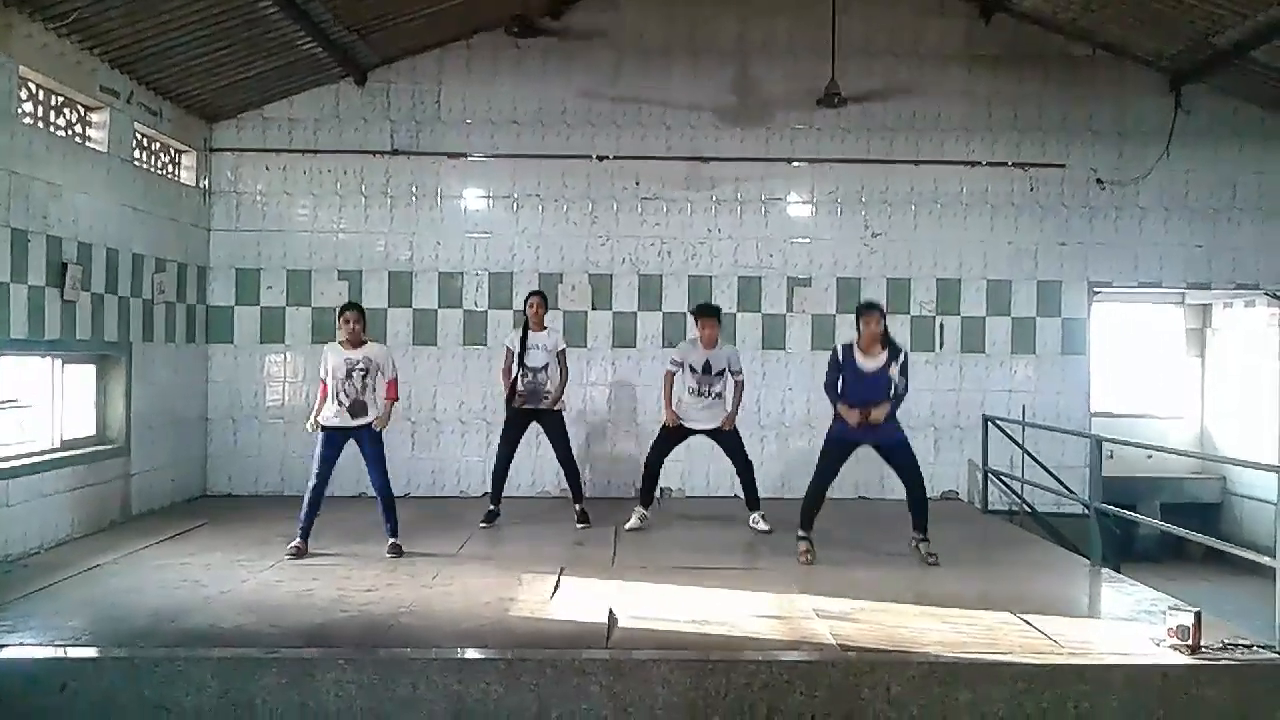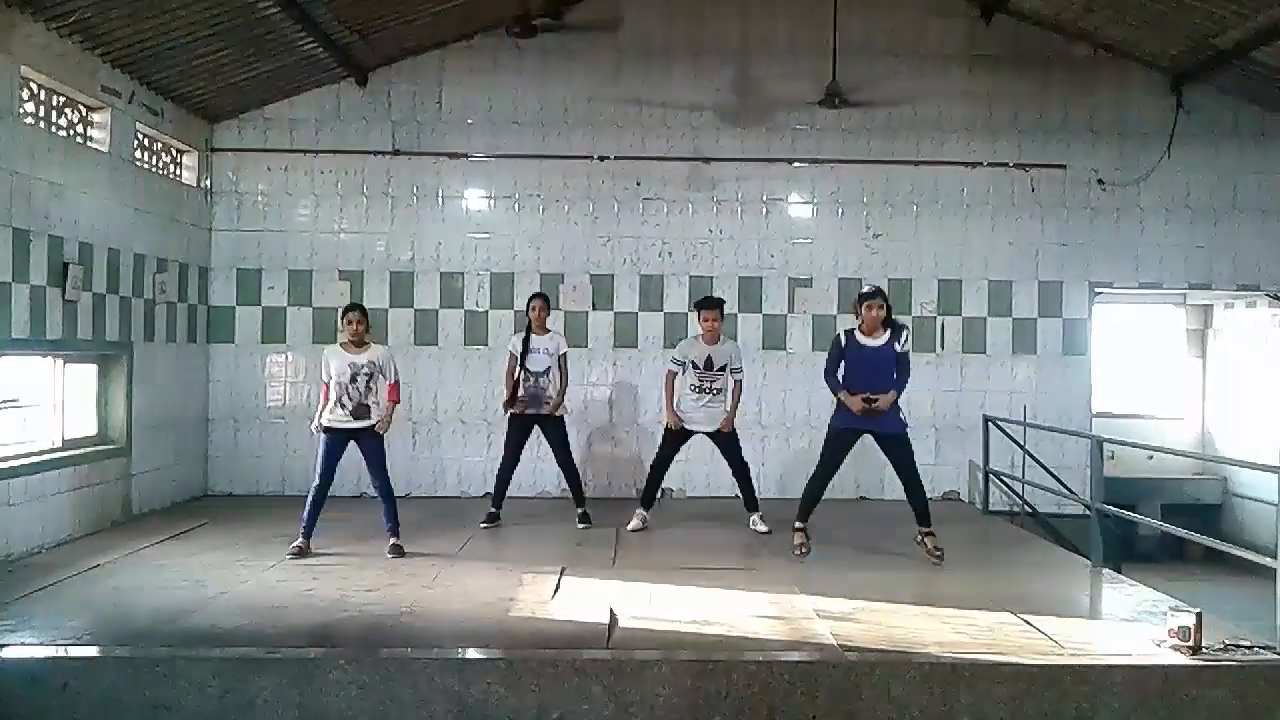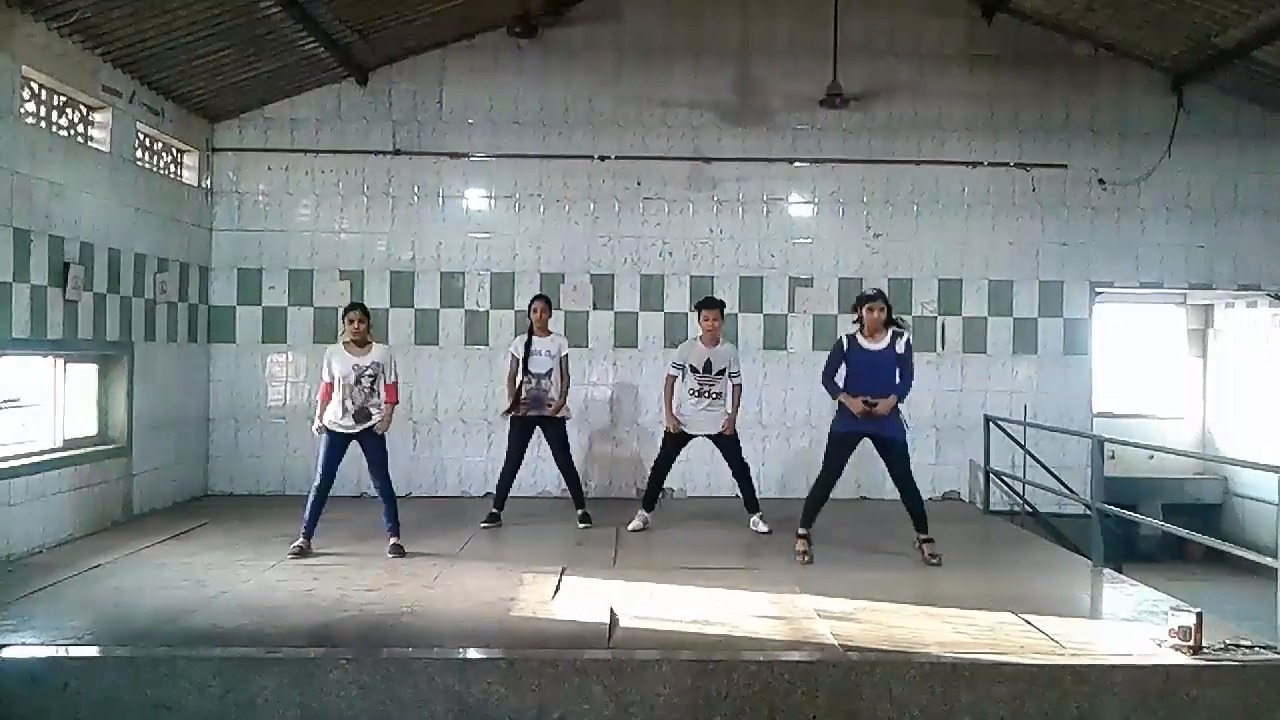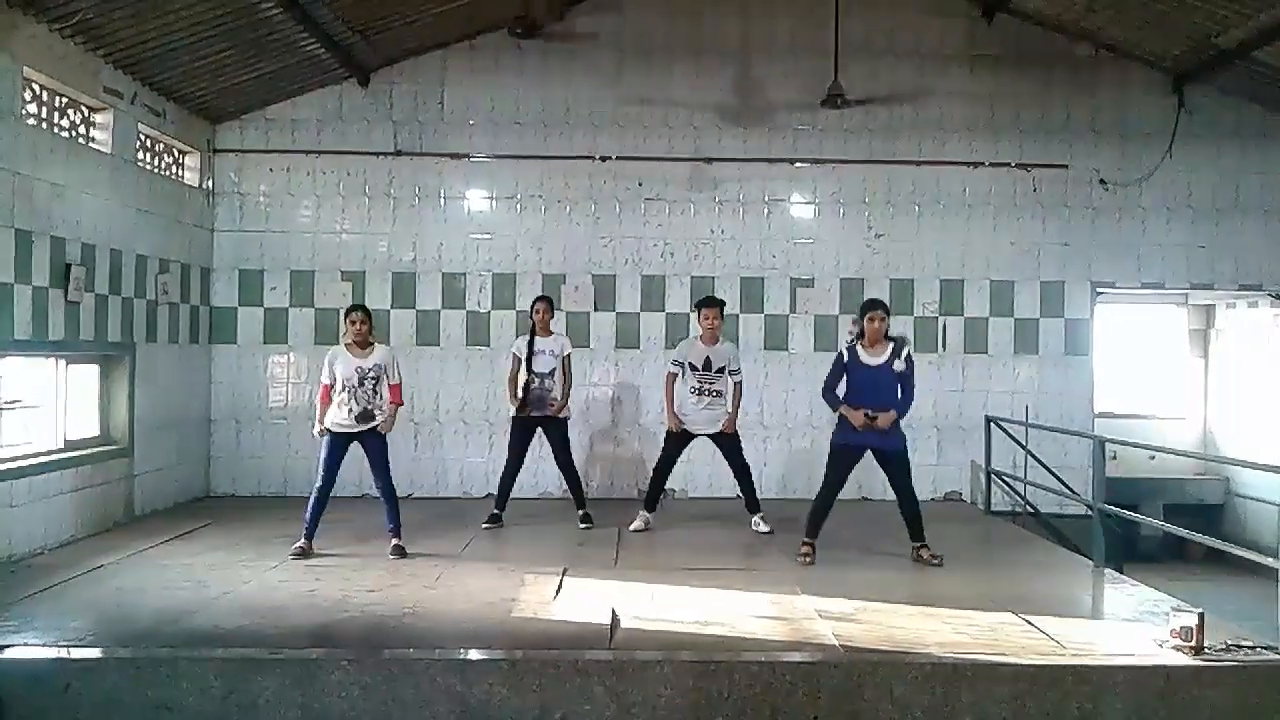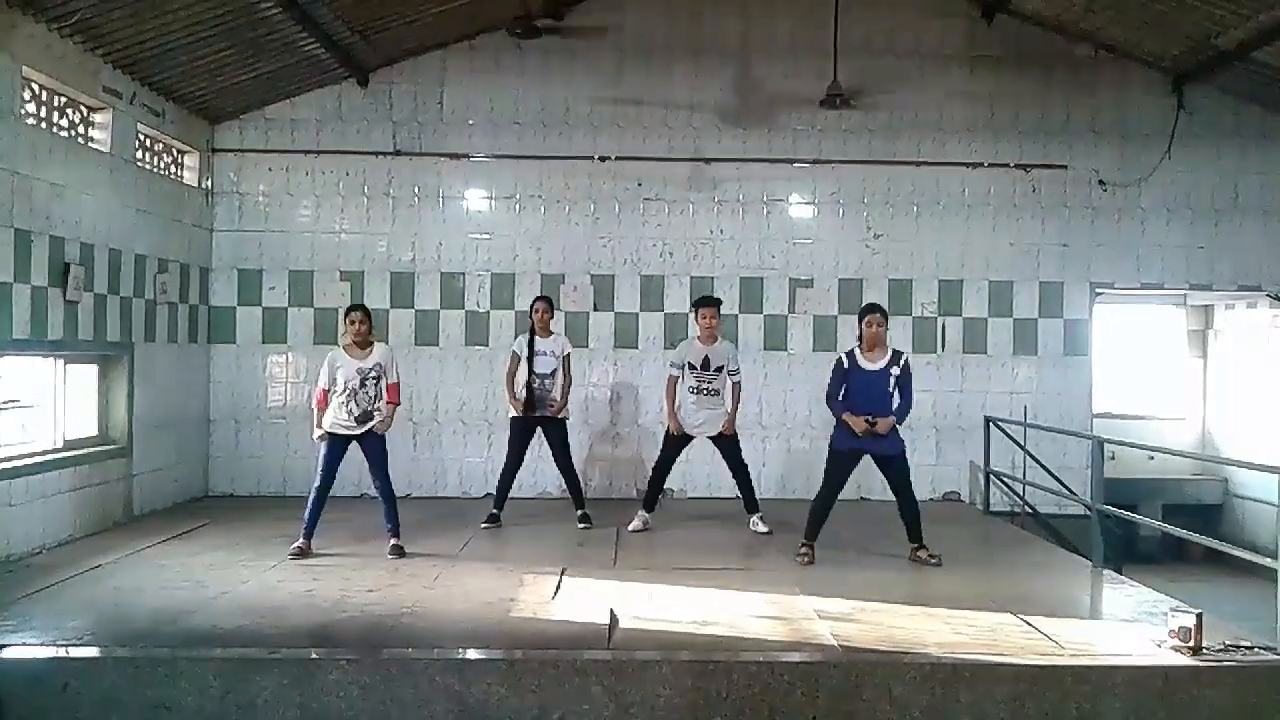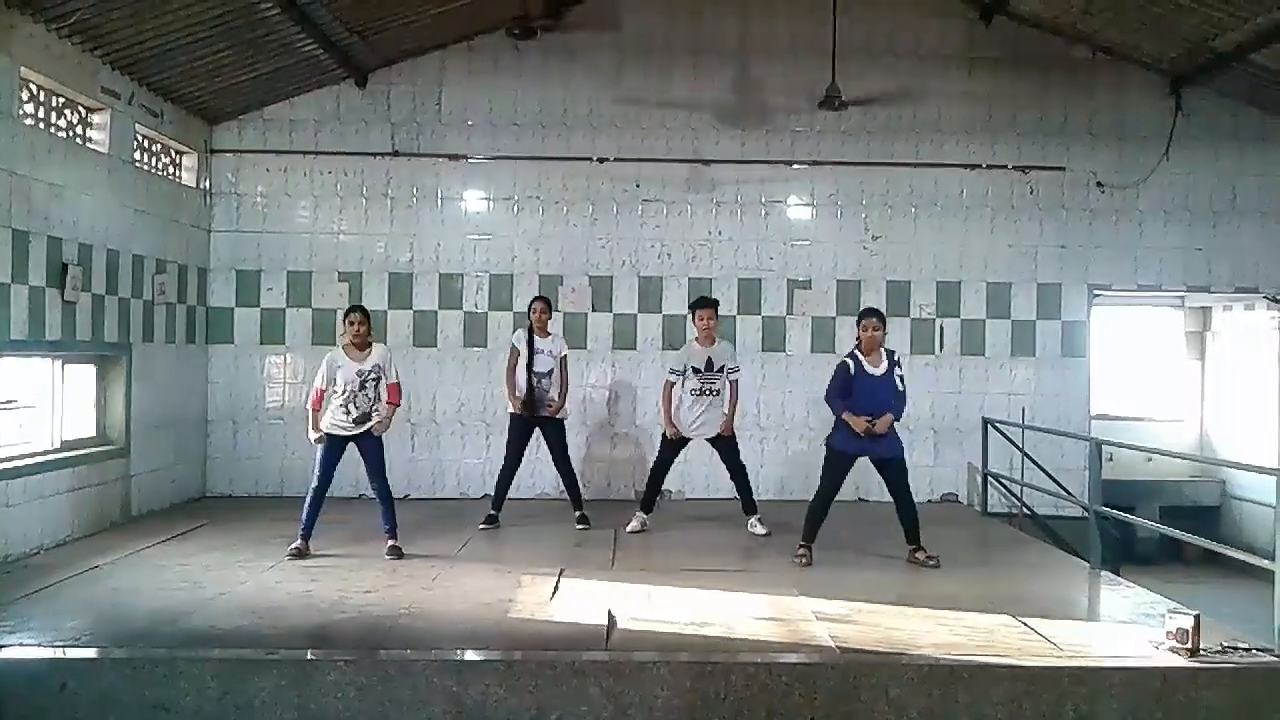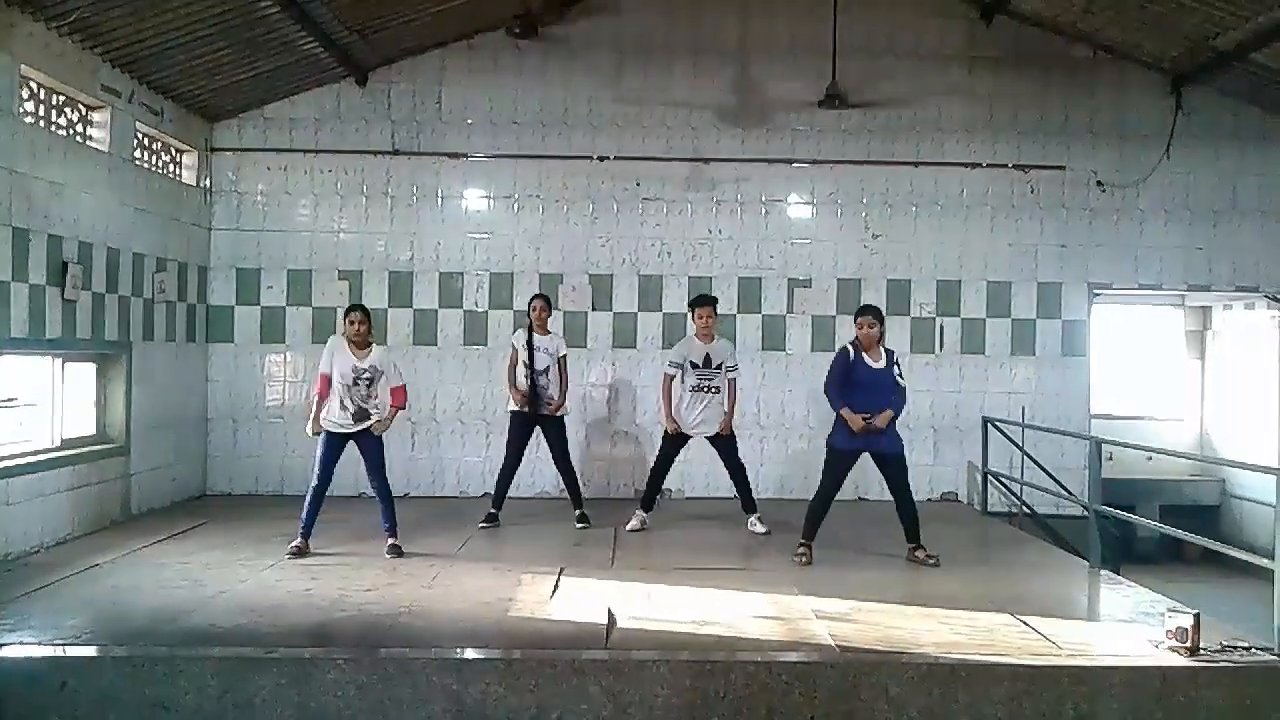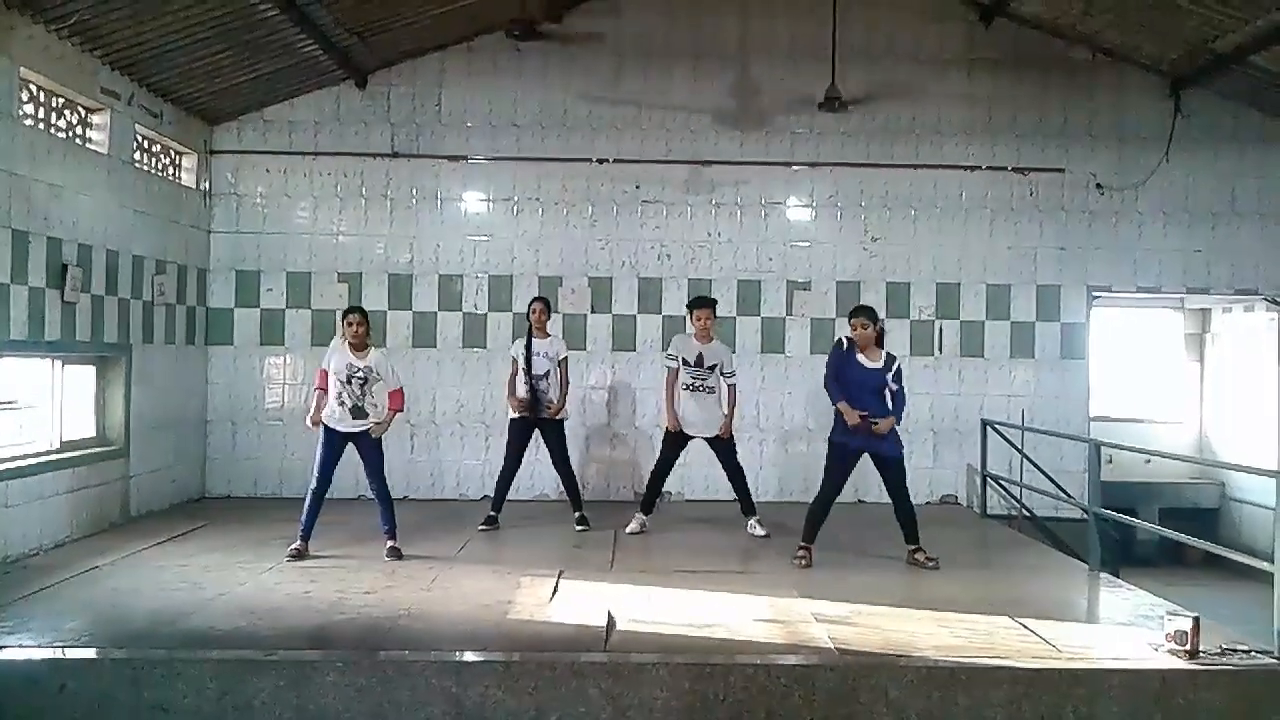
dt=0.1s
person 1, frame 1
left shoulder: (896, 355)
right shoulder: (843, 354)
left elbow: (901, 390)
right elbow: (830, 386)
left wrist: (886, 407)
right wrist: (844, 410)
left hip: (885, 428)
right hip: (846, 428)
left knee: (915, 479)
right knee: (821, 478)
left ankle: (920, 538)
right ankle: (804, 535)
person 1, frame 2
left shoulder: (899, 337)
right shoulder: (845, 338)
left elbow: (904, 374)
right elbow: (830, 373)
left wrist: (892, 396)
right wrist: (846, 397)
left hip: (887, 416)
right hip: (849, 415)
left knee: (909, 474)
right knee: (824, 470)
left ankle: (925, 532)
right ankle: (801, 526)
person 1, frame 3
left shoulder: (900, 339)
right shoulder: (847, 342)
left elbow: (907, 378)
right elbow: (827, 377)
left wrist: (892, 400)
right wrist: (847, 400)
left hip: (887, 420)
right hip: (849, 419)
left knee: (905, 480)
right knee: (827, 476)
left ankle: (924, 538)
right ankle: (803, 533)
person 1, frame 4
left shoulder: (901, 352)
right shoulder: (848, 354)
left elbow: (908, 392)
right elbow: (828, 391)
left wrist: (893, 415)
right wrist: (847, 412)
left hip: (888, 432)
right hip: (850, 432)
left knee: (905, 490)
right knee: (830, 488)
left ankle: (919, 546)
right ankle: (808, 542)
person 1, frame 5
left shoulder: (898, 359)
right shoulder: (847, 359)
left elbow: (906, 399)
right elbow: (832, 397)
left wrist: (892, 420)
right wrist: (849, 419)
left hip: (886, 437)
right hip: (848, 436)
left knee: (905, 492)
right knee: (829, 491)
left ankle: (918, 547)
right ankle: (807, 544)
person 1, frame 6
left shoulder: (893, 359)
right shoulder: (850, 362)
left elbow: (901, 397)
right elbow: (832, 396)
left wrist: (889, 418)
right wrist: (851, 419)
left hip: (884, 438)
right hip: (846, 436)
left knee: (902, 493)
right knee: (826, 491)
left ankle: (915, 548)
right ankle: (805, 545)
person 1, frame 7
left shoulder: (891, 358)
right shoulder: (848, 353)
left elbow: (900, 394)
right elbow: (831, 388)
left wrist: (888, 414)
right wrist: (848, 415)
left hip: (885, 434)
right hip: (847, 435)
left knee: (902, 491)
right knee: (827, 490)
left ankle: (915, 547)
right ankle: (805, 543)
person 1, frame 8
left shoulder: (891, 362)
right shoulder: (842, 348)
left elbow: (899, 397)
right elbow: (830, 382)
left wrist: (892, 420)
right wrist: (845, 410)
left hip: (883, 435)
right hip: (847, 434)
left knee: (900, 493)
right knee: (828, 491)
left ankle: (914, 549)
right ankle: (805, 546)
person 2, frame 1
left shoulder: (378, 351)
right shoulder: (329, 351)
left elbow: (391, 385)
right elbow: (324, 386)
left wrist: (385, 415)
right wrist: (314, 415)
left hip: (366, 426)
right hip: (332, 425)
left knee: (380, 481)
right knee: (317, 480)
left ankle: (392, 537)
right ankle: (301, 538)
person 2, frame 2
left shoulder: (381, 353)
right shoulder: (331, 353)
left elbow: (392, 388)
right elbow: (327, 389)
left wrist: (387, 417)
right wrist: (318, 417)
left hip: (369, 426)
right hip: (335, 426)
left knee: (381, 482)
right knee: (321, 482)
left ankle: (393, 537)
right ankle: (304, 538)
person 2, frame 3
left shoulder: (382, 352)
right shoulder: (333, 353)
left elbow: (390, 389)
right elbow: (326, 388)
left wrist: (387, 417)
right wrist: (318, 418)
left hip: (370, 427)
right hip: (336, 427)
left knee: (382, 482)
right knee: (322, 482)
left ankle: (394, 537)
right ankle: (305, 538)
person 2, frame 4
left shoulder: (384, 353)
right shoulder: (335, 355)
left elbow: (394, 389)
right elbow: (325, 390)
left wrist: (390, 418)
right wrist: (318, 421)
left hip: (372, 428)
right hip: (338, 427)
left knee: (384, 482)
right knee: (323, 483)
left ankle: (395, 538)
right ankle: (306, 539)
person 2, frame 5
left shoulder: (383, 352)
right shoulder: (335, 357)
left elbow: (393, 389)
right elbow: (322, 393)
left wrist: (388, 418)
right wrist: (317, 425)
left hip: (371, 428)
right hip: (337, 428)
left knee: (382, 483)
right knee: (322, 483)
left ankle: (394, 538)
right ankle: (305, 539)
person 2, frame 6
left shoulder: (382, 353)
right shoulder: (333, 357)
left elbow: (393, 388)
right elbow: (318, 393)
left wrist: (386, 419)
right wrist: (314, 426)
left hip: (368, 429)
right hip: (334, 429)
left knee: (379, 483)
right knee: (319, 484)
left ankle: (392, 539)
right ankle: (302, 540)
person 2, frame 7
left shoulder: (381, 355)
right shoulder: (334, 345)
left elbow: (398, 391)
right elbow: (323, 383)
left wrist: (387, 420)
right wrist: (314, 418)
left hip: (368, 427)
right hip: (334, 426)
left knee: (379, 482)
right knee: (319, 482)
left ankle: (392, 538)
right ankle: (302, 539)
person 2, frame 8
left shoulder: (379, 357)
right shoulder: (336, 346)
left elbow: (396, 394)
right elbow: (323, 376)
left wrist: (385, 423)
right wrist: (315, 410)
left hip: (366, 429)
right hip: (333, 426)
left knee: (378, 484)
right knee: (318, 484)
left ankle: (391, 540)
right ankle: (302, 541)
person 3, frame 1
left shoulder: (729, 352)
right shoulder: (685, 348)
left elbow: (739, 381)
right elbow: (669, 374)
left wrist: (733, 414)
right wrist: (668, 409)
left hip: (717, 419)
right hip: (683, 417)
left knee: (743, 462)
right knee: (654, 457)
left ankle: (755, 513)
right ankle: (643, 509)
person 3, frame 2
left shoulder: (731, 348)
right shoulder: (687, 345)
left elbow: (737, 381)
right elbow: (671, 376)
left wrist: (732, 414)
right wrist: (669, 411)
left hip: (718, 418)
right hip: (684, 417)
left knee: (738, 465)
right knee: (661, 461)
left ankle: (754, 514)
right ankle: (643, 511)
person 3, frame 3
left shoulder: (730, 351)
right shoulder: (686, 348)
left elbow: (737, 385)
right elbow: (670, 380)
left wrist: (733, 417)
right wrist: (668, 415)
left hip: (719, 421)
right hip: (684, 420)
left knee: (739, 466)
right knee: (662, 464)
left ankle: (755, 515)
right ankle: (644, 513)
person 3, frame 4
left shoulder: (730, 350)
right shoulder: (686, 347)
left elbow: (737, 384)
right elbow: (671, 379)
left wrist: (733, 417)
right wrist: (670, 414)
left hip: (719, 420)
right hip: (685, 419)
left knee: (740, 466)
right knee: (664, 464)
left ankle: (756, 515)
right ankle: (646, 513)
person 3, frame 5
left shoulder: (728, 349)
right shoulder: (685, 348)
left elbow: (736, 384)
right elbow: (672, 382)
left wrist: (732, 418)
right wrist: (671, 417)
left hip: (718, 421)
right hip: (685, 420)
left knee: (738, 467)
right knee: (662, 465)
left ankle: (755, 515)
right ankle: (645, 513)
person 3, frame 6
left shoulder: (727, 349)
right shoulder: (685, 352)
left elbow: (733, 384)
right elbow: (668, 387)
left wrist: (730, 419)
right wrist: (667, 422)
left hip: (717, 423)
right hip: (682, 423)
left knee: (737, 468)
right knee: (660, 466)
left ankle: (753, 517)
right ankle: (643, 514)
person 3, frame 7
left shoulder: (726, 347)
right shoulder: (684, 346)
left elbow: (731, 383)
right elbow: (667, 381)
left wrist: (729, 417)
right wrist: (668, 417)
left hip: (716, 421)
right hip: (683, 420)
left knee: (736, 466)
right knee: (661, 465)
left ankle: (752, 515)
right ankle: (643, 512)
person 3, frame 8
left shoulder: (722, 351)
right shoulder: (679, 342)
left elbow: (731, 387)
right elbow: (671, 379)
left wrist: (729, 420)
right wrist: (670, 414)
left hip: (715, 423)
right hip: (682, 421)
left knee: (734, 469)
right knee: (662, 467)
left ankle: (752, 518)
right ankle: (642, 515)
person 4, frame 1
left shoulder: (555, 336)
right shoulder: (516, 336)
left elbow: (563, 369)
right elbow: (507, 368)
left wrist: (558, 393)
right wrist: (508, 392)
left hip: (548, 406)
right hip: (520, 405)
left knee: (565, 455)
right knee: (504, 455)
left ankle: (579, 506)
right ankle: (494, 507)
person 4, frame 2
left shoulder: (557, 339)
right shoulder: (518, 339)
left elbow: (563, 373)
right elbow: (510, 373)
left wrist: (559, 399)
right wrist: (510, 397)
left hip: (550, 409)
right hip: (522, 409)
left knee: (565, 459)
right knee: (509, 460)
left ankle: (581, 509)
right ankle: (494, 510)
person 4, frame 3
left shoulder: (559, 341)
right shoulder: (520, 342)
left elbow: (565, 375)
right elbow: (512, 375)
left wrist: (561, 400)
right wrist: (512, 400)
left hip: (552, 411)
right hip: (523, 411)
left knee: (564, 461)
right knee: (512, 462)
left ankle: (581, 510)
right ankle: (496, 511)
person 4, frame 4
left shoulder: (562, 341)
right shoulder: (522, 342)
left elbow: (567, 376)
right elbow: (513, 376)
left wrist: (564, 401)
right wrist: (513, 400)
left hip: (554, 411)
right hip: (525, 411)
left knee: (565, 461)
right knee: (513, 462)
left ankle: (582, 510)
right ankle: (497, 512)
person 4, frame 5
left shoulder: (561, 341)
right shoulder: (522, 340)
left elbow: (567, 376)
right elbow: (510, 373)
left wrist: (563, 401)
right wrist: (512, 399)
left hip: (553, 411)
right hip: (524, 411)
left knee: (564, 462)
right knee: (512, 462)
left ankle: (581, 510)
right ankle: (496, 511)
person 4, frame 6
left shoulder: (559, 342)
right shoulder: (521, 336)
left elbow: (564, 376)
right elbow: (510, 367)
left wrist: (561, 402)
right wrist: (512, 395)
left hip: (551, 411)
right hip: (523, 410)
left knee: (562, 462)
right knee: (511, 461)
left ankle: (579, 511)
right ankle: (494, 512)
person 4, frame 7
left shoulder: (558, 341)
right shoulder: (521, 335)
left elbow: (563, 375)
right elbow: (512, 366)
left wrist: (561, 400)
right wrist: (513, 390)
left hip: (551, 409)
right hip: (523, 407)
left knee: (563, 460)
right knee: (511, 460)
left ankle: (579, 510)
right ankle: (494, 511)
person 4, frame 8
left shoulder: (557, 344)
right shoulder: (520, 344)
left elbow: (564, 379)
right elbow: (513, 375)
left wrist: (561, 404)
right wrist: (511, 398)
left hip: (550, 413)
right hip: (522, 412)
left knee: (562, 463)
right knee: (510, 463)
left ankle: (578, 512)
right ankle: (493, 513)
